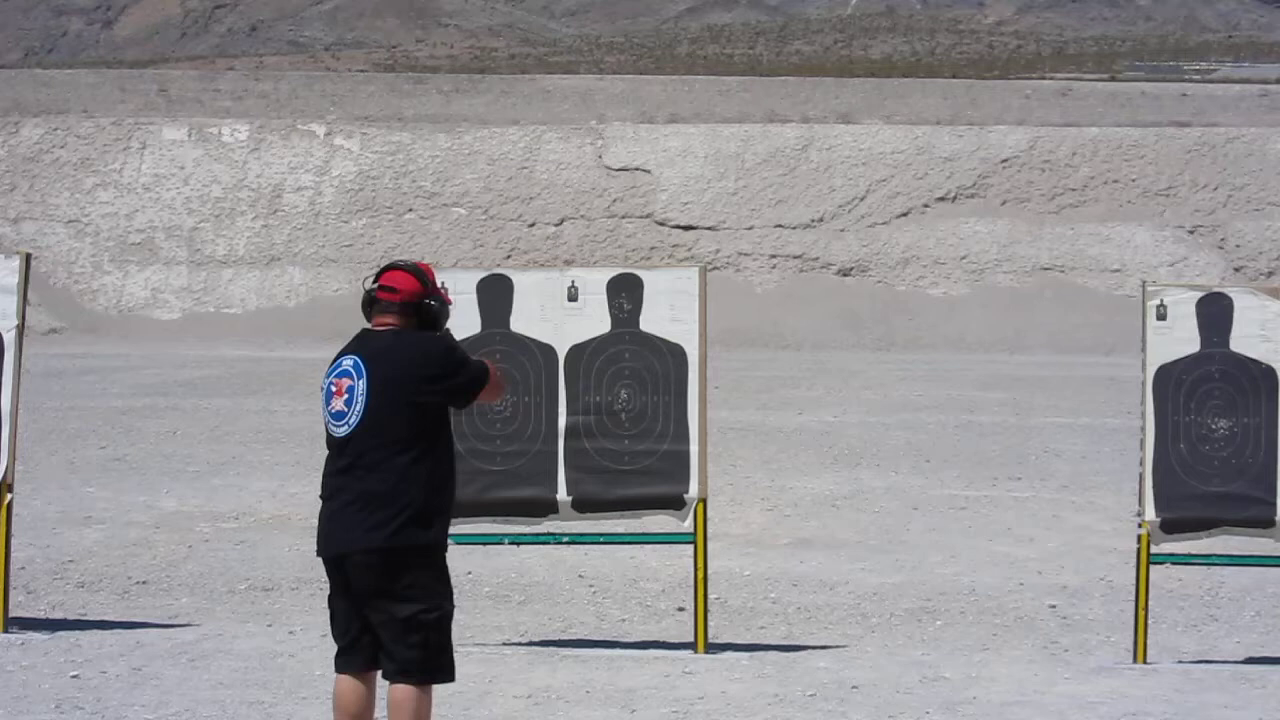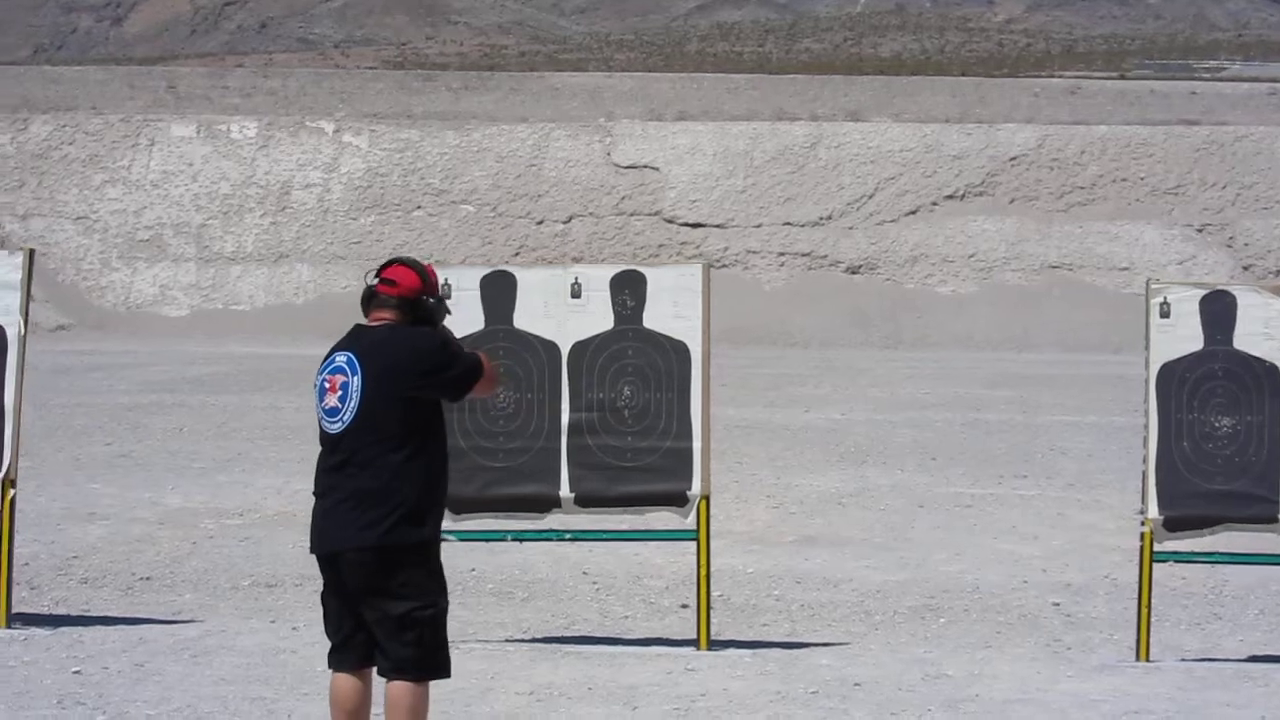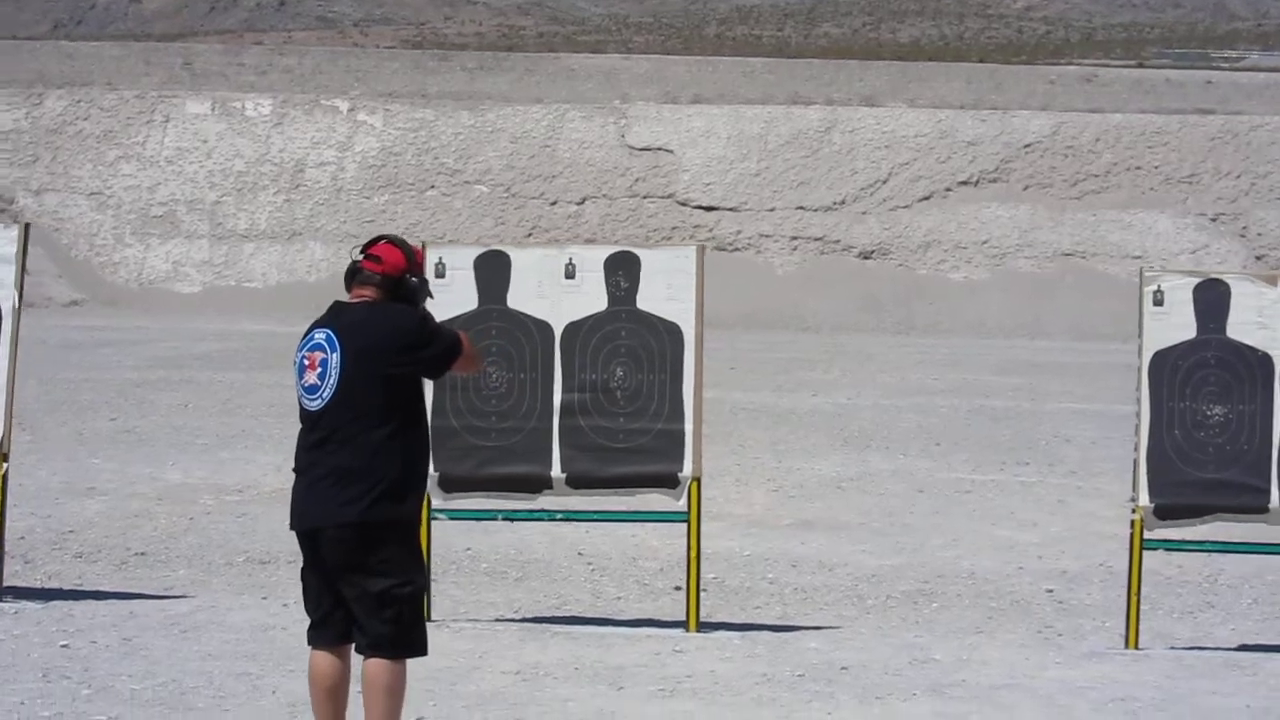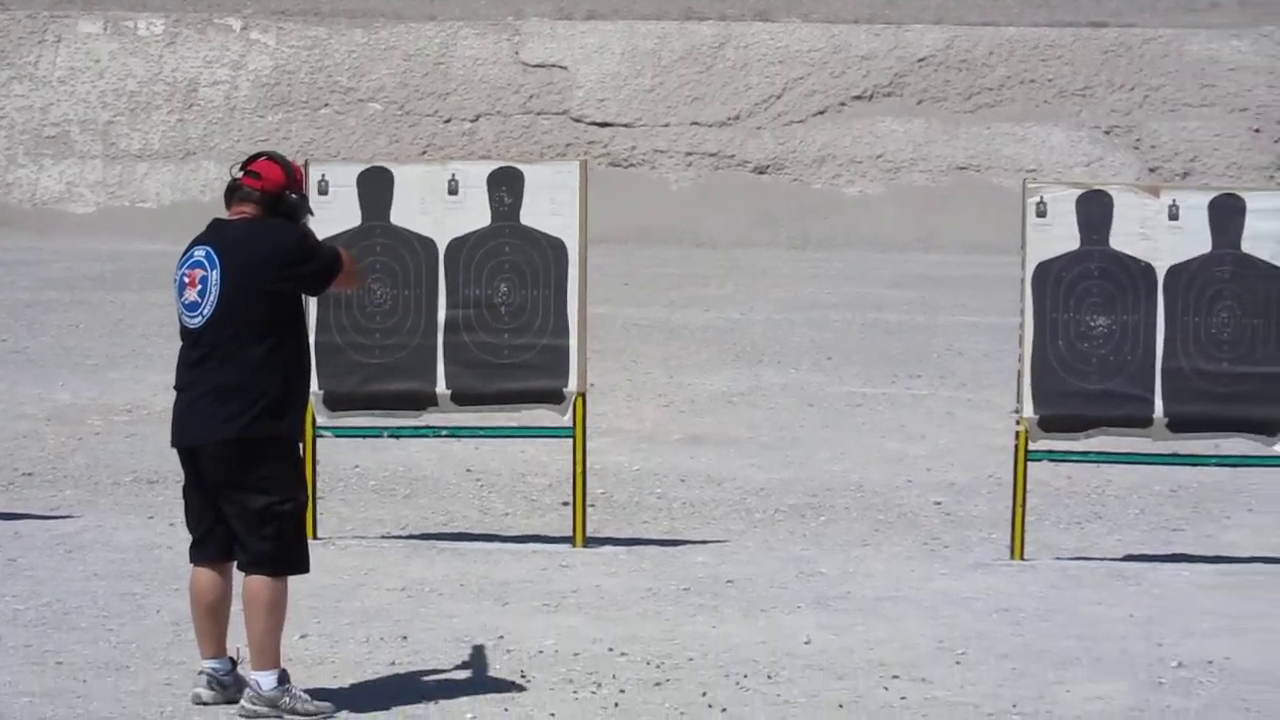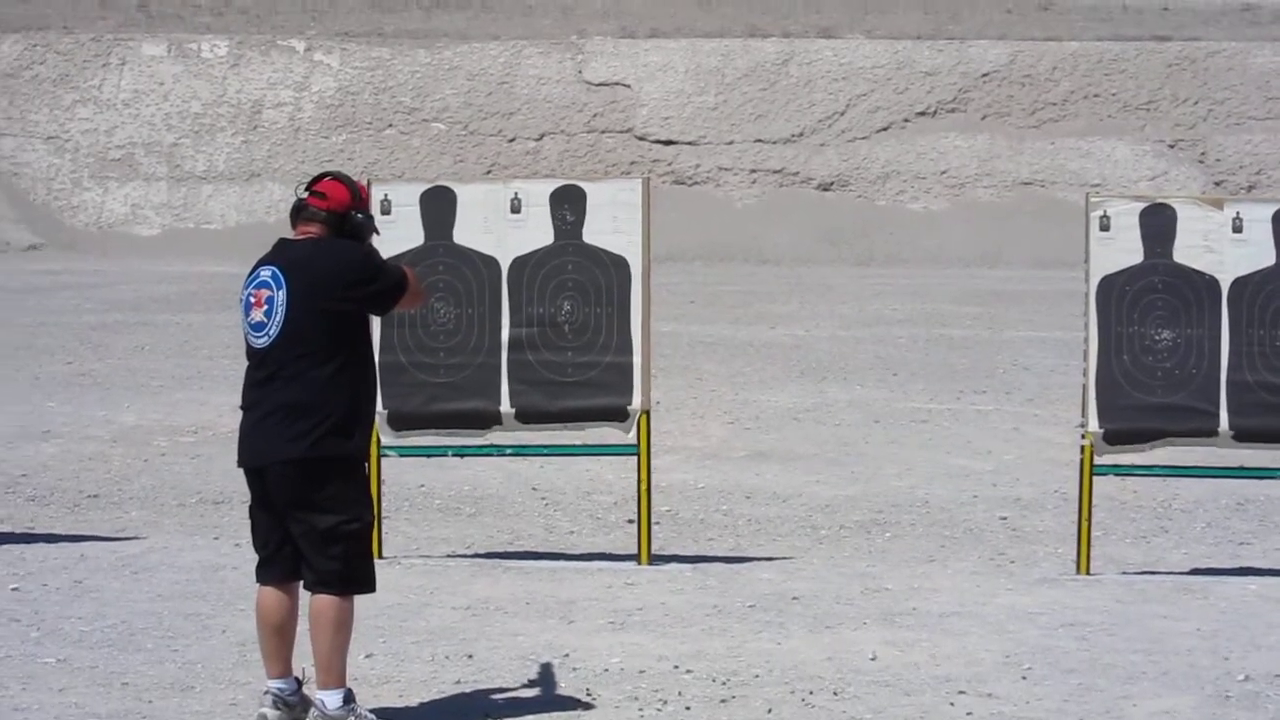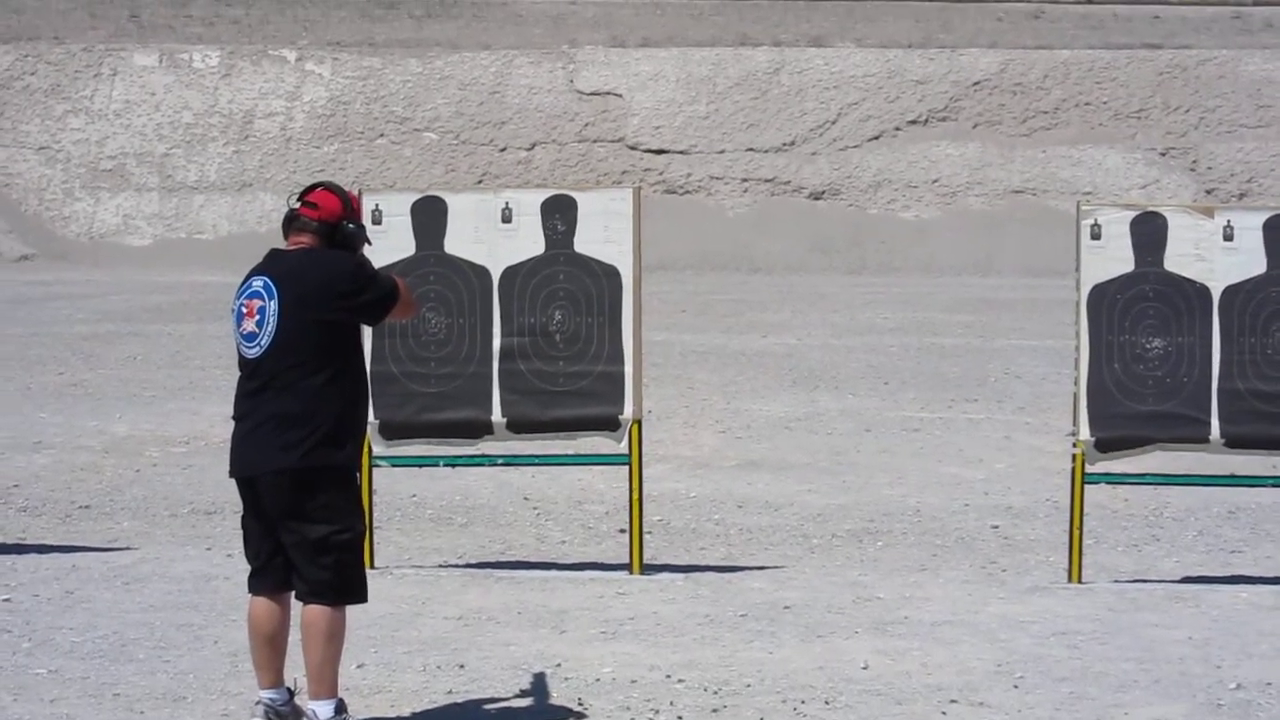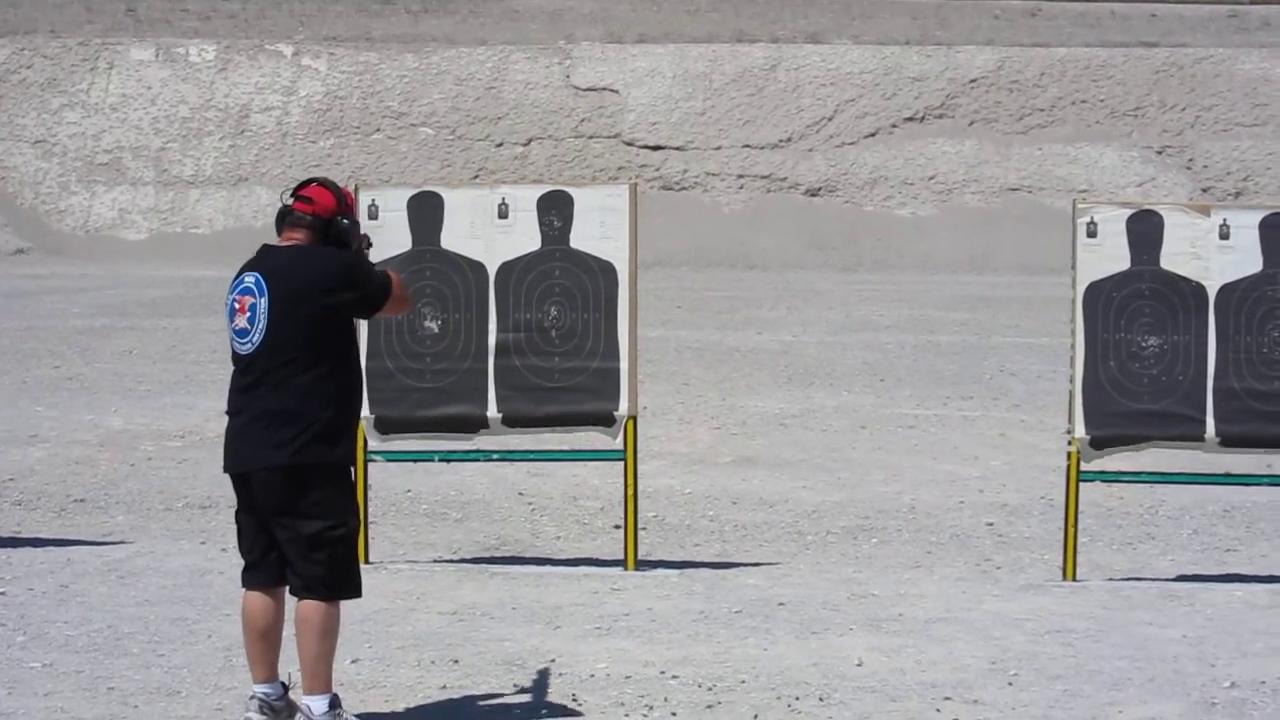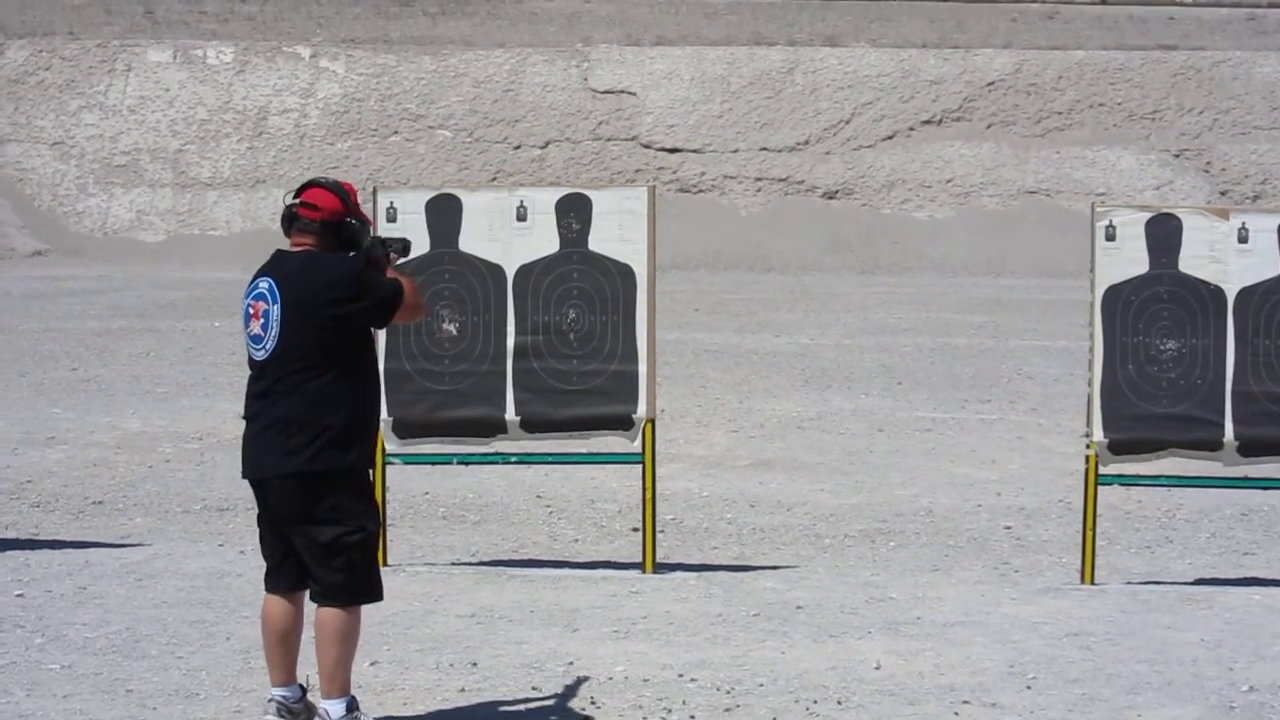
dt=0.5s
person 1, frame 1
left shoulder: (345, 358)
right shoulder: (425, 353)
right elbow: (493, 388)
right wrist: (450, 348)
left hip: (340, 538)
right hip: (399, 542)
left knee: (354, 663)
right knee: (411, 669)
person 1, frame 2
left shoulder: (338, 354)
right shoulder: (418, 348)
right elbow: (487, 380)
right wrist: (446, 340)
left hip: (334, 535)
right hip: (393, 539)
left knee: (349, 660)
right knee: (408, 665)
person 1, frame 3
left shoulder: (318, 330)
right shoulder: (397, 325)
right elbow: (468, 360)
right wrist: (425, 323)
left hip: (314, 512)
right hip: (373, 516)
left knee: (328, 636)
right knee: (385, 642)
person 1, frame 4
left shoulder: (197, 248)
right shoulder: (278, 241)
right elbow: (348, 275)
right wrist: (305, 238)
left hip: (196, 427)
right hip: (254, 431)
left knee: (210, 553)
right knee: (266, 557)
left ankle: (214, 672)
person 1, frame 5
left shoulder: (264, 267)
right shoulder: (342, 261)
right elbow: (412, 294)
right wrist: (372, 259)
left hip: (262, 447)
right hip: (319, 450)
left knee: (277, 573)
right knee: (333, 577)
person 1, frame 6
left shoulder: (255, 279)
right shoulder: (335, 272)
right elbow: (403, 305)
right wrist: (365, 268)
left hip: (254, 457)
right hip: (310, 461)
left knee: (269, 582)
right knee: (325, 587)
person 1, frame 7
left shoulder: (251, 272)
right shoulder: (327, 268)
right elbow: (397, 299)
right wrist: (362, 262)
left hip: (249, 450)
right hip: (304, 454)
left knee: (263, 577)
right knee: (320, 582)
person 1, frame 8
left shoulder: (265, 277)
right shoulder: (337, 275)
right elbow: (411, 306)
left wrist: (368, 270)
right wrist: (382, 267)
left hip: (268, 458)
right hip: (322, 461)
left knee: (284, 581)
right knee: (340, 587)
